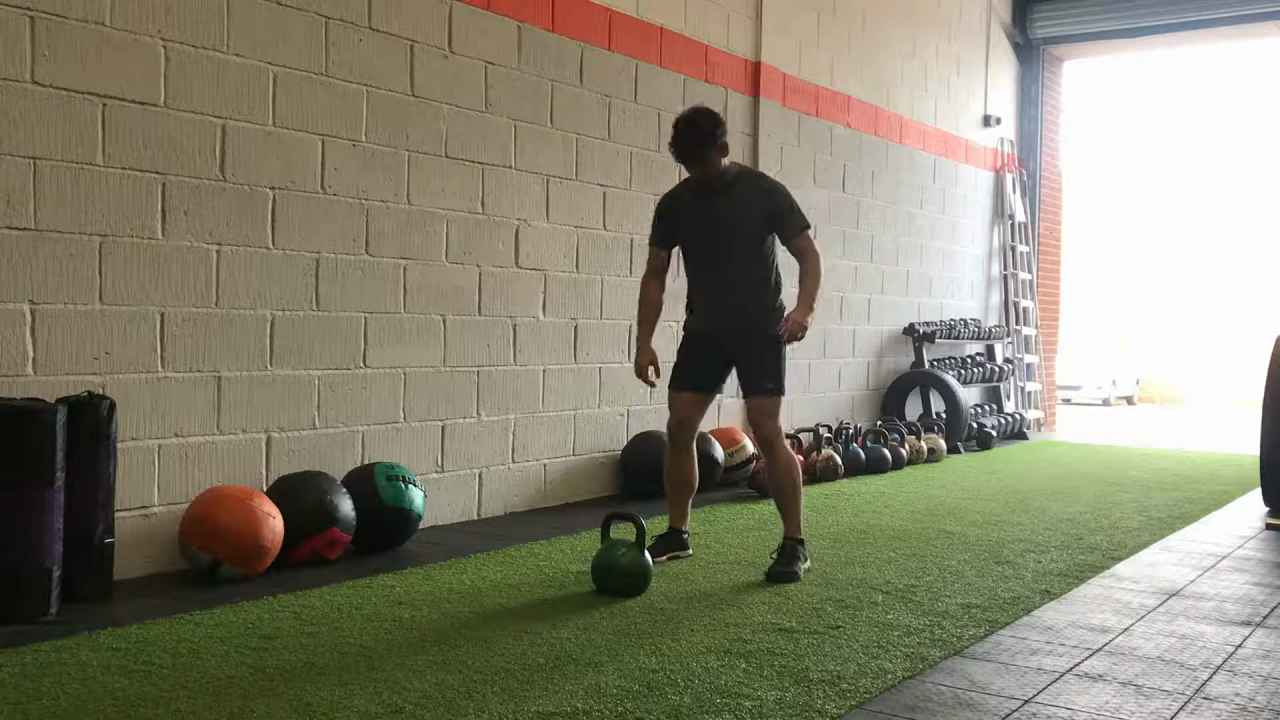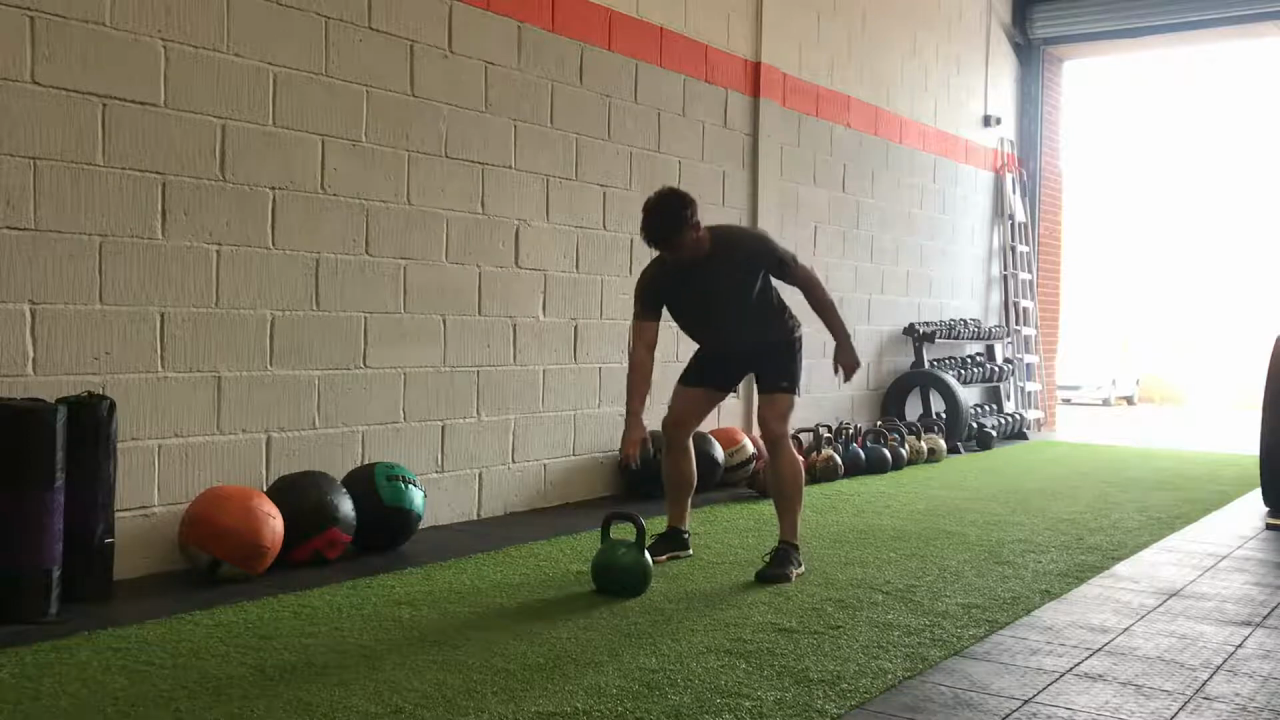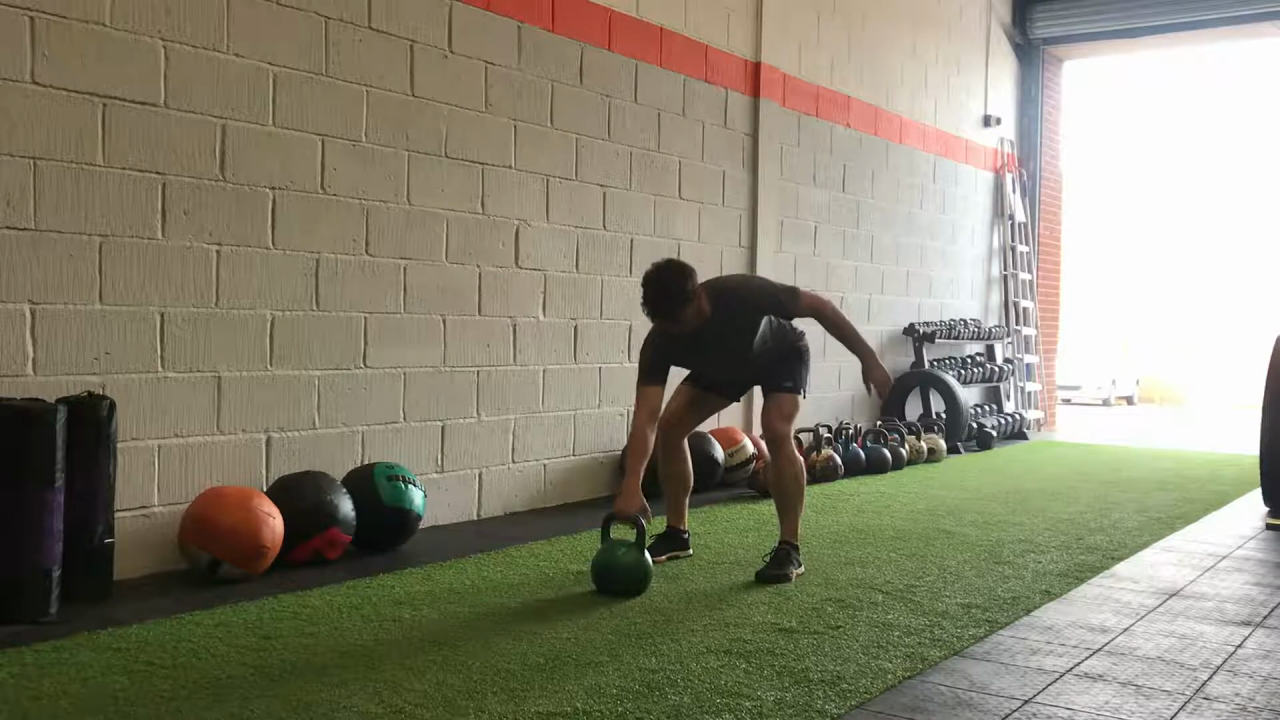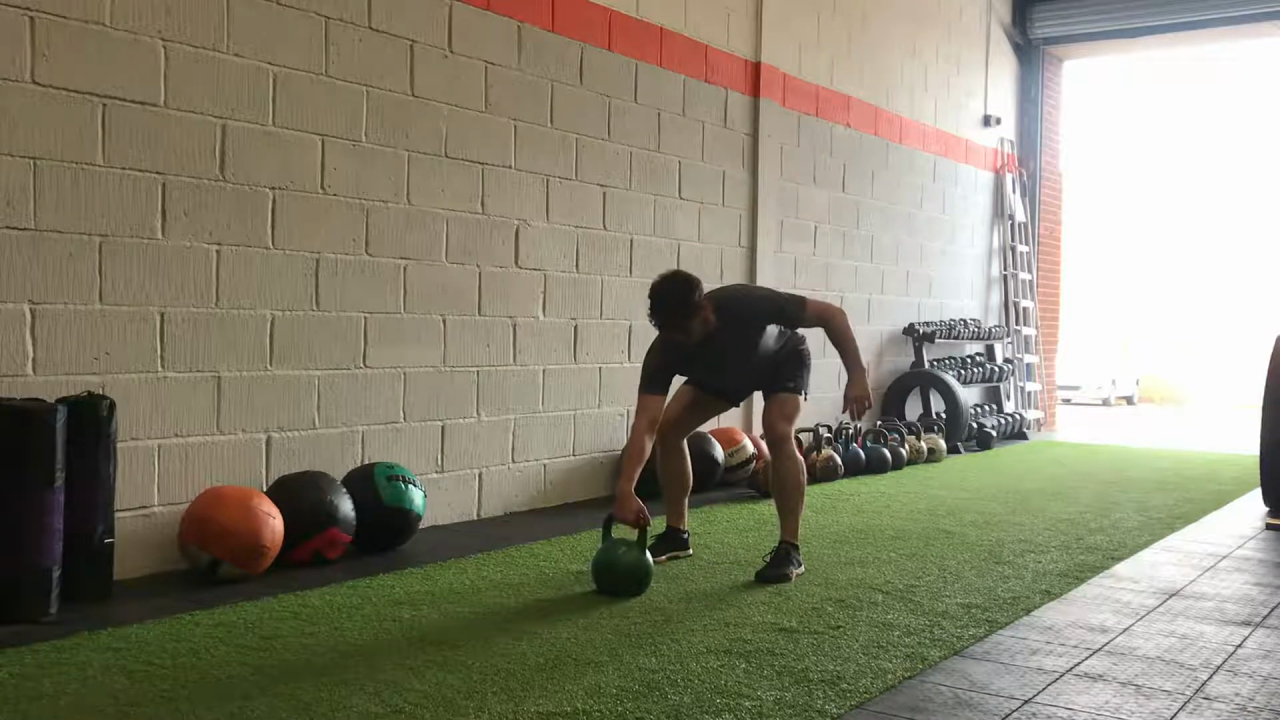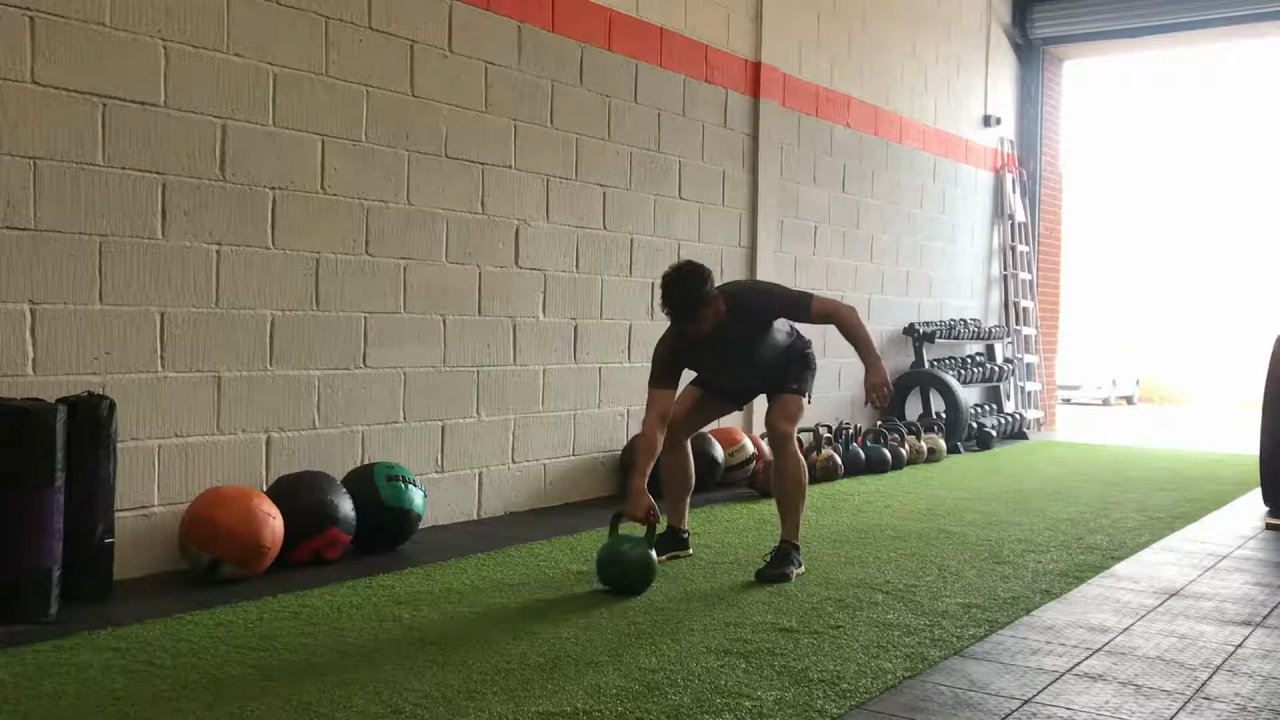
dt=0.3s
person 1, frame 1
left shoulder: (764, 192)
right shoulder: (674, 203)
left elbow: (807, 253)
right elbow: (655, 276)
left wrist: (804, 308)
right wrist: (644, 342)
left hip: (759, 328)
right hip: (703, 330)
left knee: (766, 430)
right knee: (679, 428)
left ankle: (794, 544)
right ankle: (677, 533)
person 1, frame 2
left shoulder: (744, 244)
right shoulder: (655, 277)
left elbow: (807, 281)
right elbow: (642, 350)
left wrist: (843, 340)
right wrist: (633, 422)
left hip: (775, 343)
right hip: (719, 350)
left knee: (774, 430)
right knee: (675, 428)
left ankle: (789, 549)
right ankle: (677, 534)
person 1, frame 3
left shoulder: (742, 294)
right shoulder: (659, 343)
left elbow: (819, 307)
right elbow: (646, 418)
left wrist: (868, 359)
right wrist: (630, 487)
left hip: (782, 355)
right hip: (721, 369)
left knee: (776, 433)
right knee: (669, 429)
left ankle: (790, 549)
right ankle: (677, 533)
person 1, frame 4
left shoulder: (746, 304)
right shoulder: (664, 352)
left elbow: (832, 314)
right elbow: (646, 425)
left wrist: (857, 375)
right wrist: (624, 490)
left hip: (783, 359)
right hip: (721, 374)
left knee: (778, 432)
right knee: (668, 430)
left ankle: (789, 550)
right ankle: (676, 534)
person 1, frame 5
left shoulder: (754, 298)
right shoulder: (674, 344)
left elbow: (841, 311)
right elbow: (656, 419)
left wrist: (873, 365)
right wrist: (637, 486)
left hip: (789, 362)
right hip: (728, 375)
left knee: (780, 431)
right knee: (674, 428)
left ankle: (790, 549)
right ankle: (677, 533)
